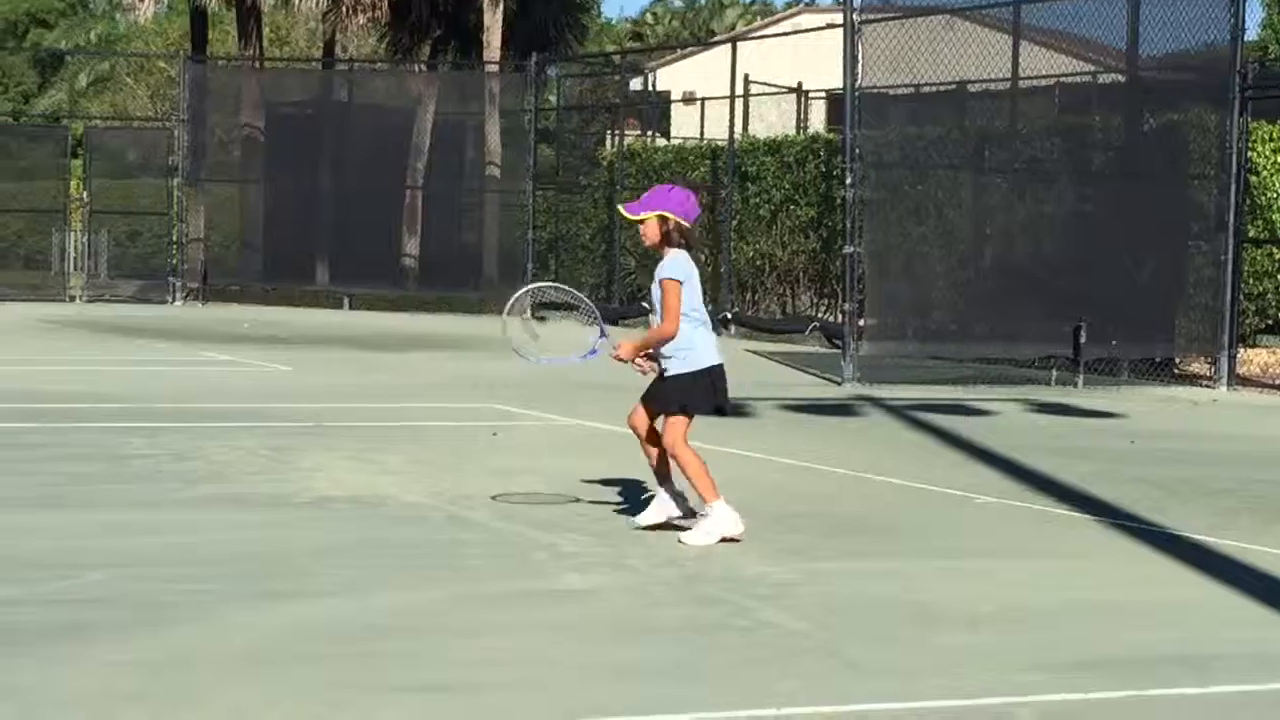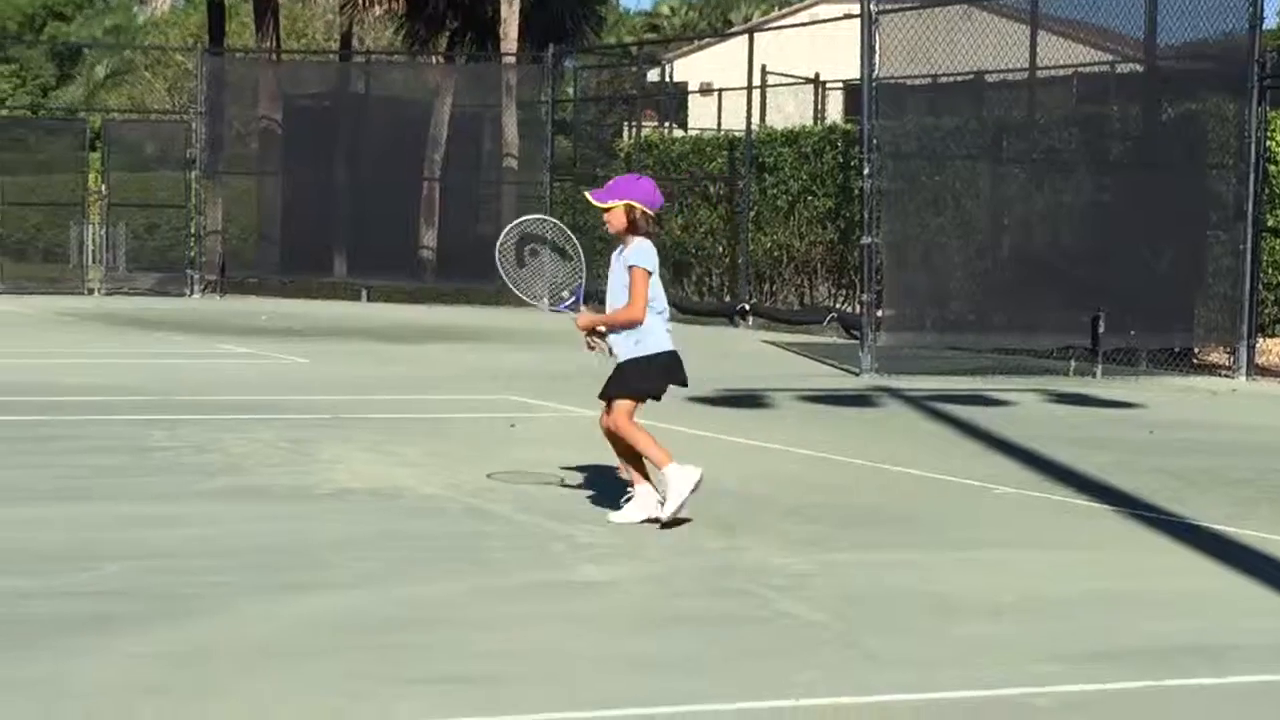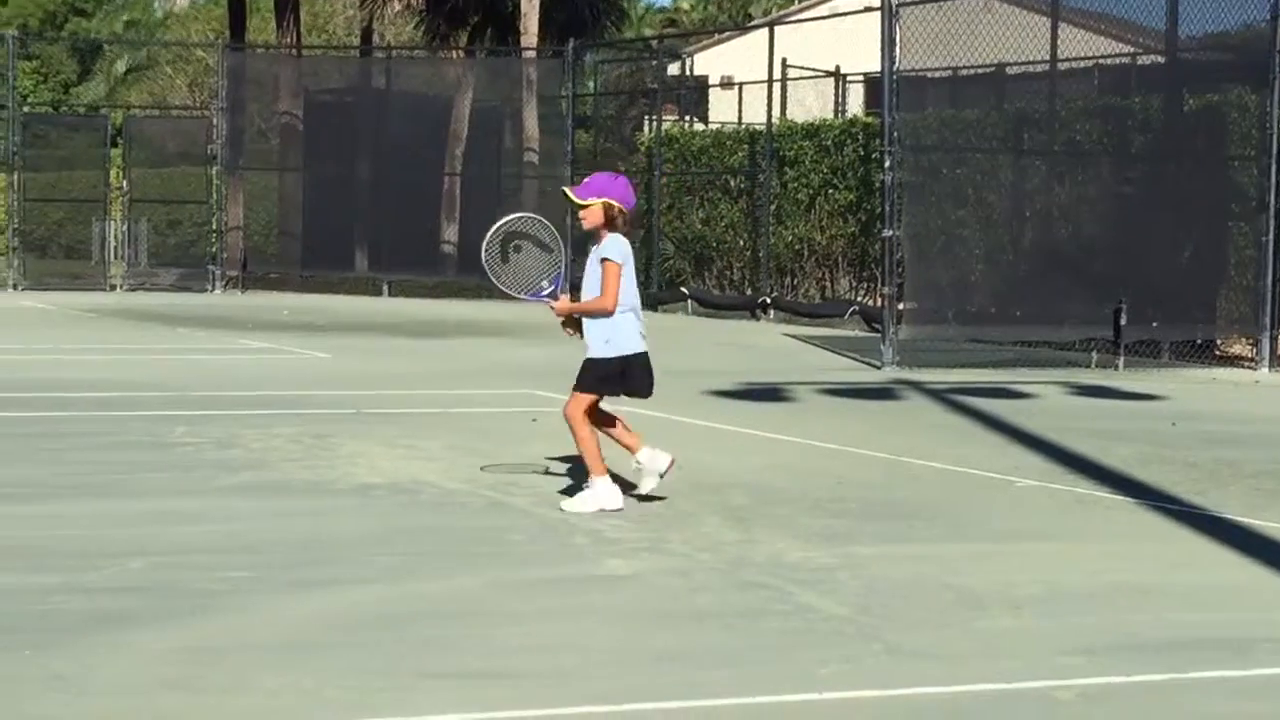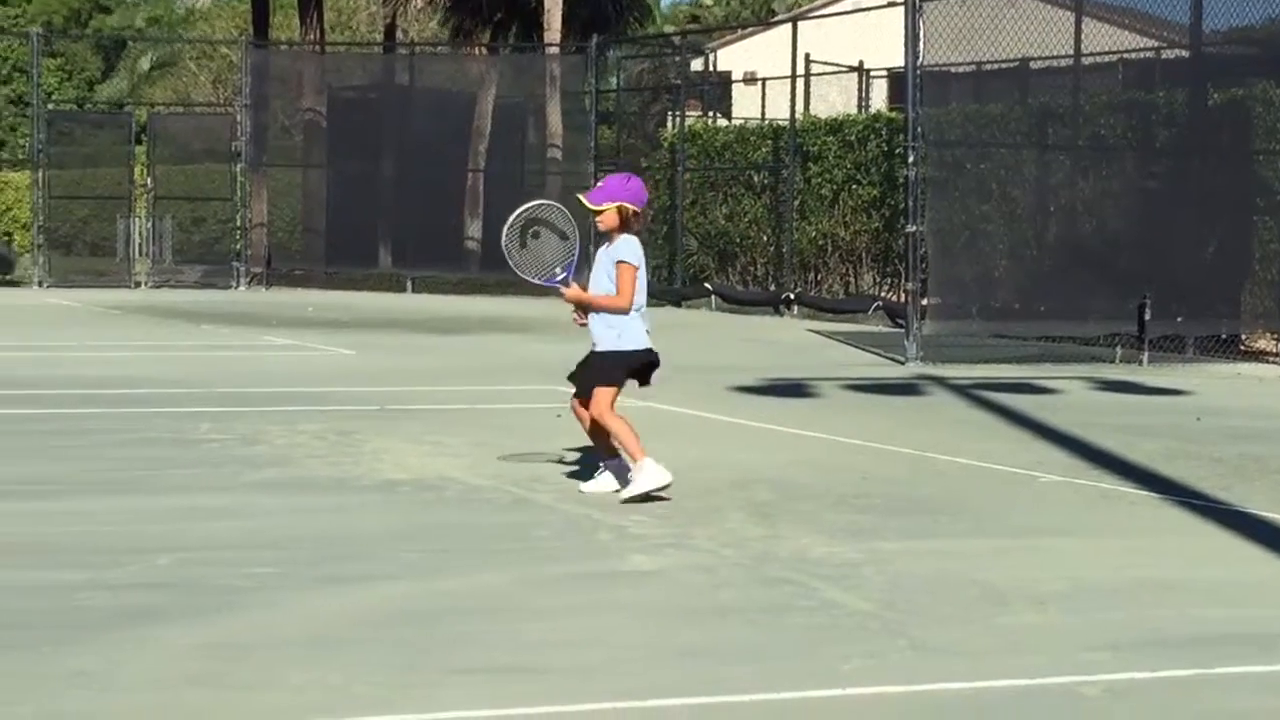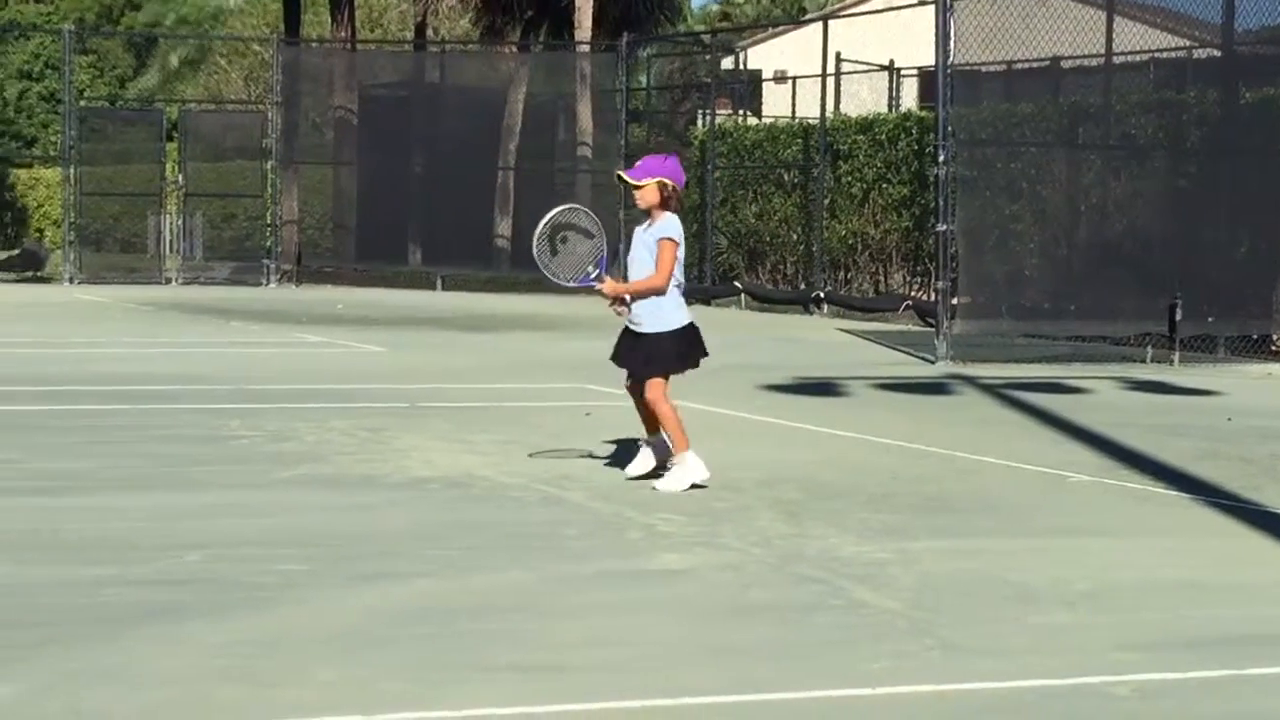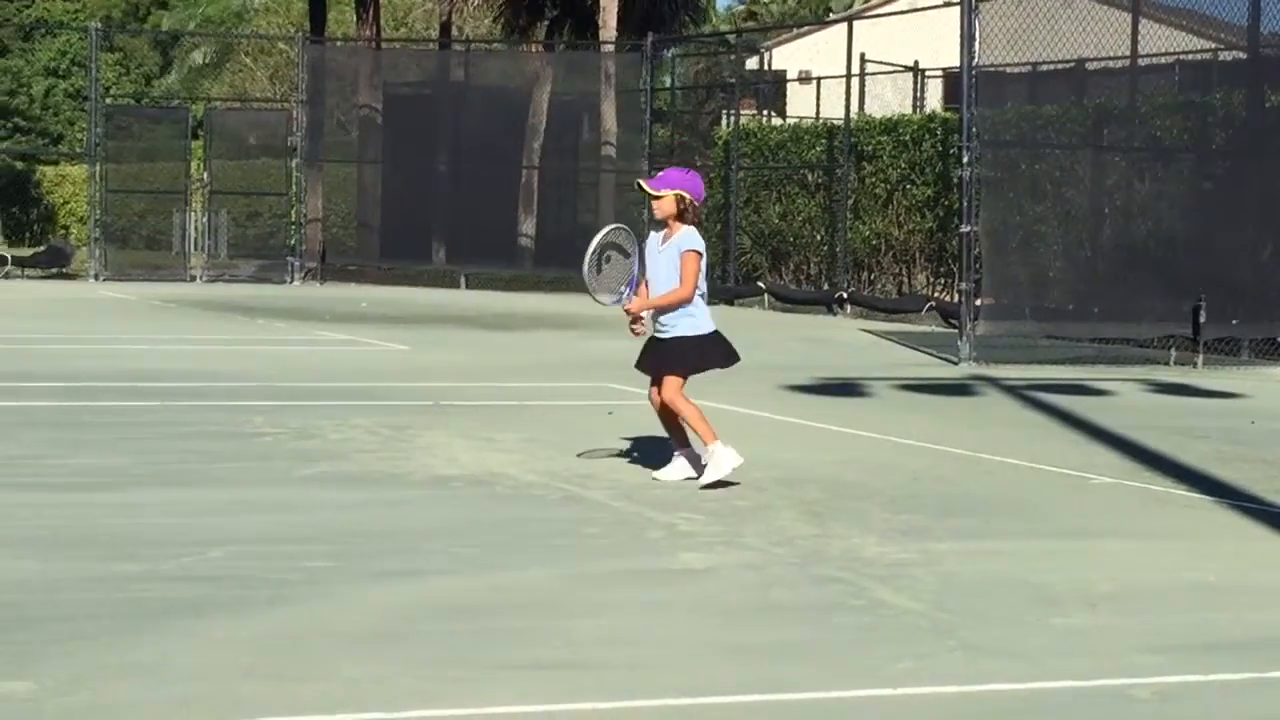
dt=0.3s
person 1, frame 1
left shoulder: (671, 267)
right shoulder: (675, 263)
left elbow: (670, 327)
left wrist: (636, 347)
right wrist: (650, 354)
left hip: (694, 367)
right hip: (682, 366)
left knee: (675, 442)
right knee: (639, 420)
left ankle: (720, 514)
right ankle: (668, 497)
person 1, frame 2
left shoulder: (639, 254)
right shoulder: (621, 252)
left elbow: (636, 312)
left wrist: (595, 322)
right wrist: (602, 328)
left hip: (648, 352)
right hip: (633, 353)
left knee: (618, 419)
right knee: (610, 421)
left ankle: (676, 471)
right ankle: (646, 495)
person 1, frame 3
left shoulder: (613, 247)
right shoulder: (599, 246)
left elbow: (608, 303)
left wrist: (570, 308)
right wrist: (577, 320)
left hip: (616, 349)
right hip: (606, 347)
left knee: (575, 410)
right knee: (589, 411)
left ankle: (601, 487)
right ankle: (648, 456)
person 1, frame 4
left shoulder: (626, 248)
right shoulder: (610, 247)
left elbow: (624, 301)
left wrist: (582, 299)
right wrist: (586, 309)
left hip: (623, 346)
right hip: (608, 344)
left knee: (601, 409)
right knee: (581, 404)
left ankle: (647, 468)
right ankle: (615, 470)
person 1, frame 5
left shoulder: (668, 227)
right shoulder: (644, 228)
left elbow: (661, 280)
left wrist: (619, 289)
right wrist: (623, 297)
left hip: (665, 327)
right hip: (642, 324)
left knee: (654, 394)
right knee: (635, 387)
left ankle: (686, 462)
right ankle: (655, 446)
person 1, frame 6
left shoulder: (689, 239)
right shoulder: (654, 238)
left elbow: (686, 291)
right elbow: (647, 284)
left wrist: (644, 306)
right wrist: (638, 315)
left hip: (690, 330)
right hip: (663, 332)
left knee: (671, 395)
right knee: (657, 397)
left ankle: (719, 451)
right ankle: (685, 457)
